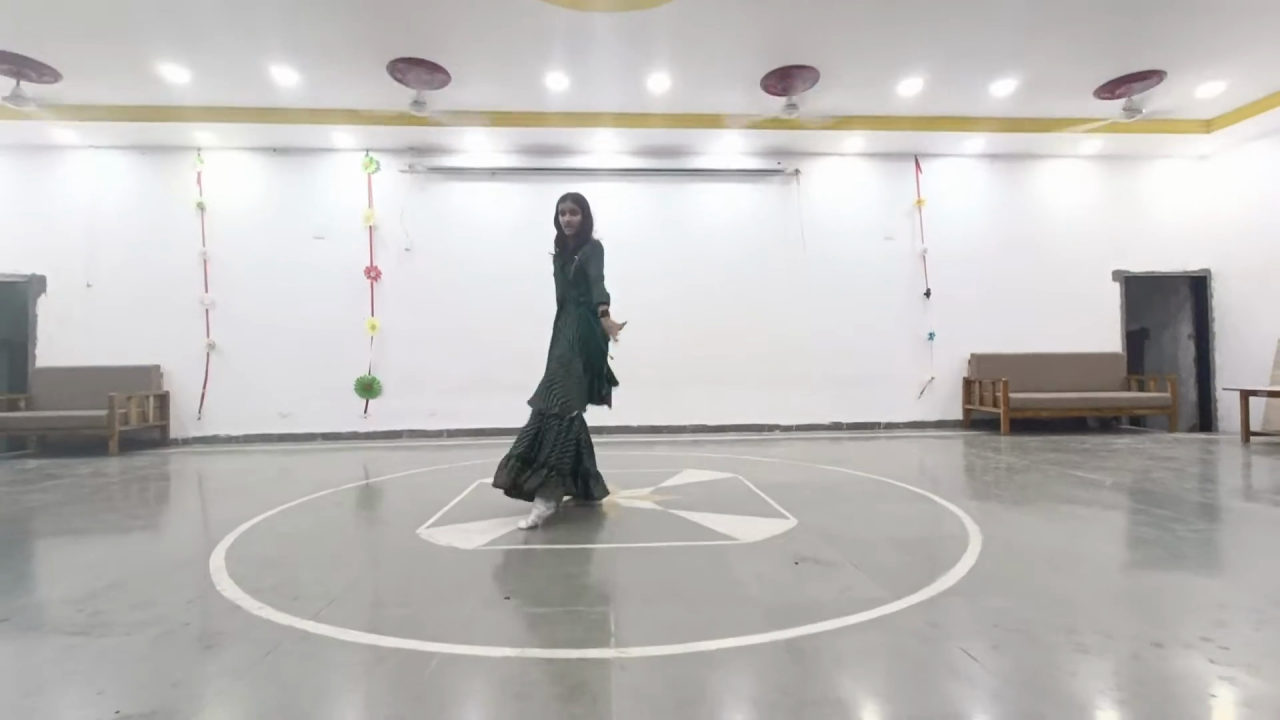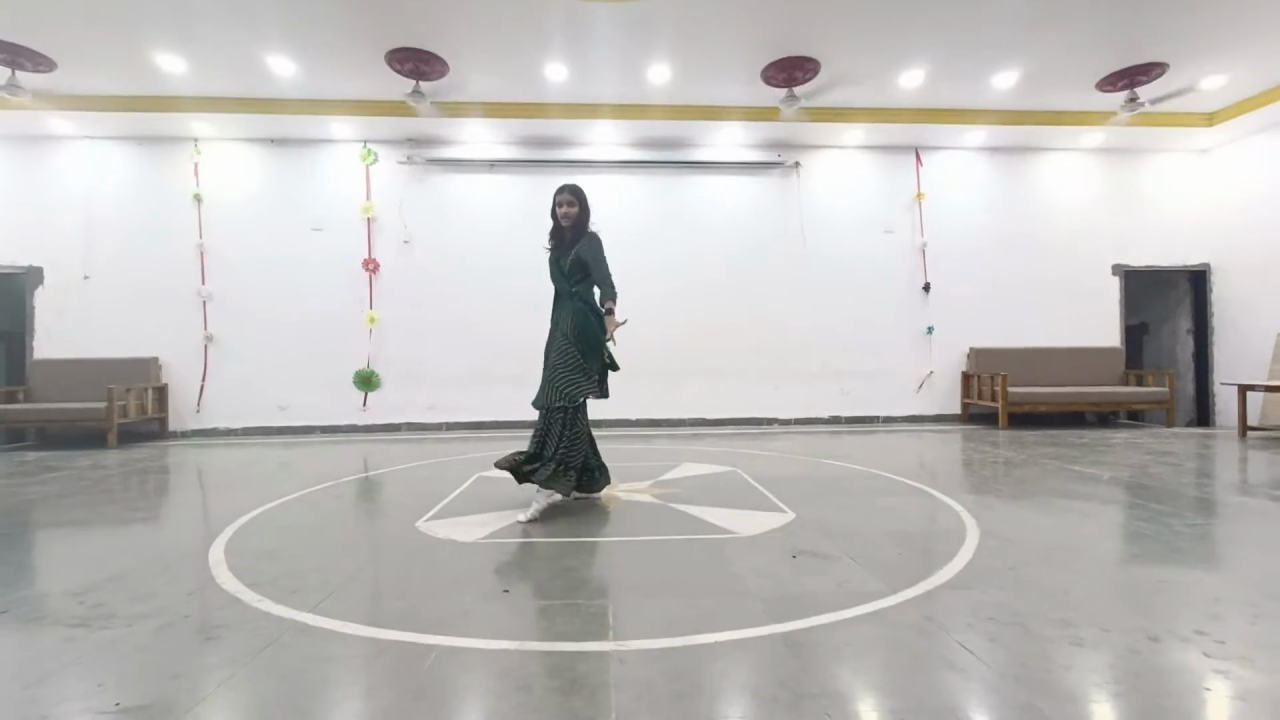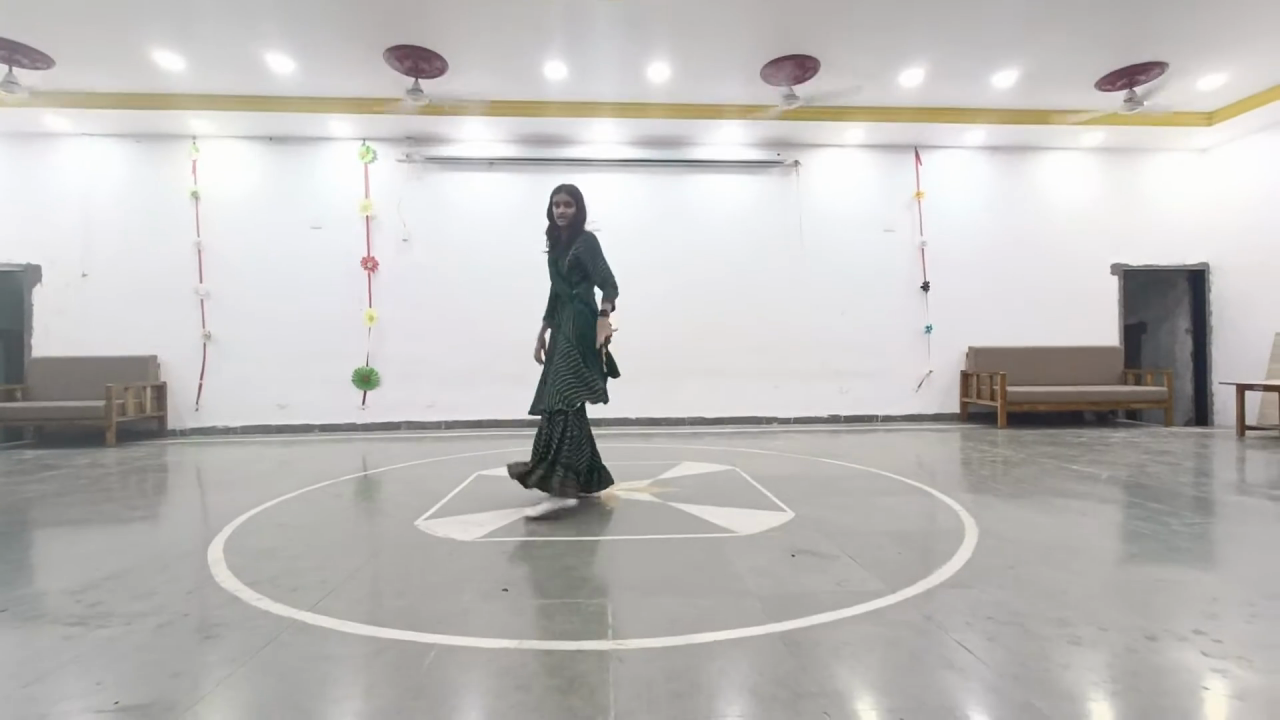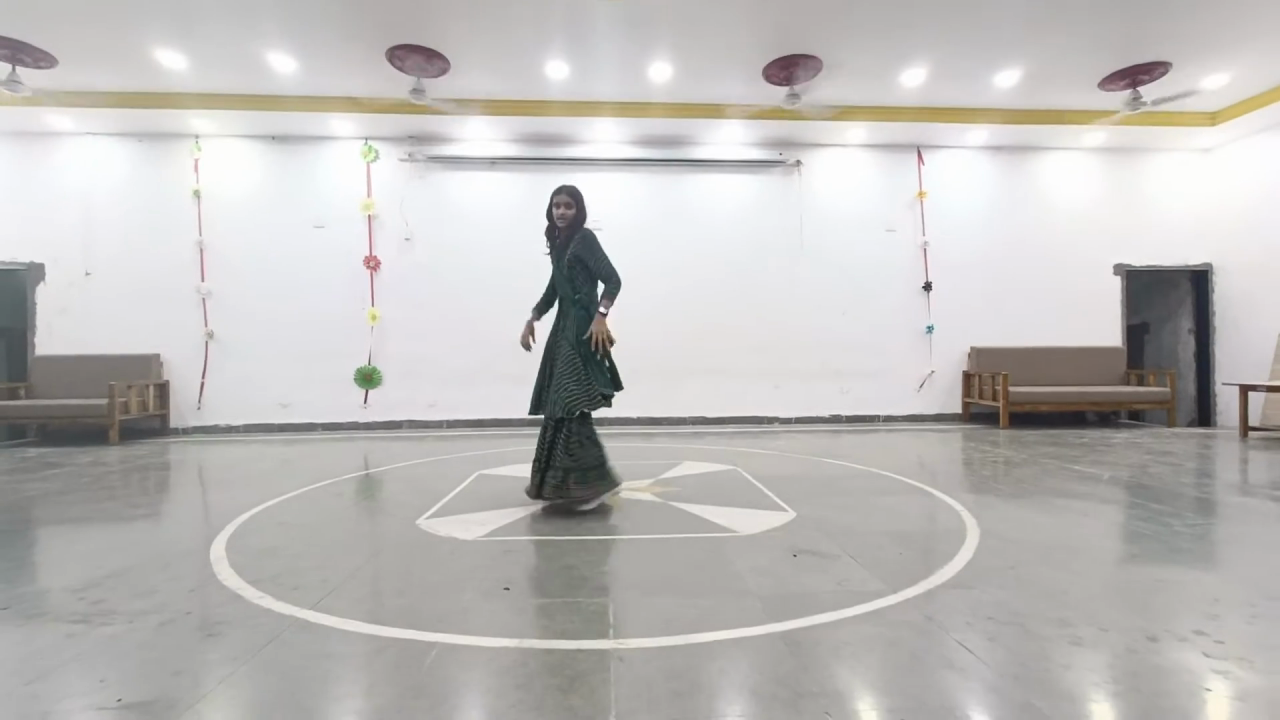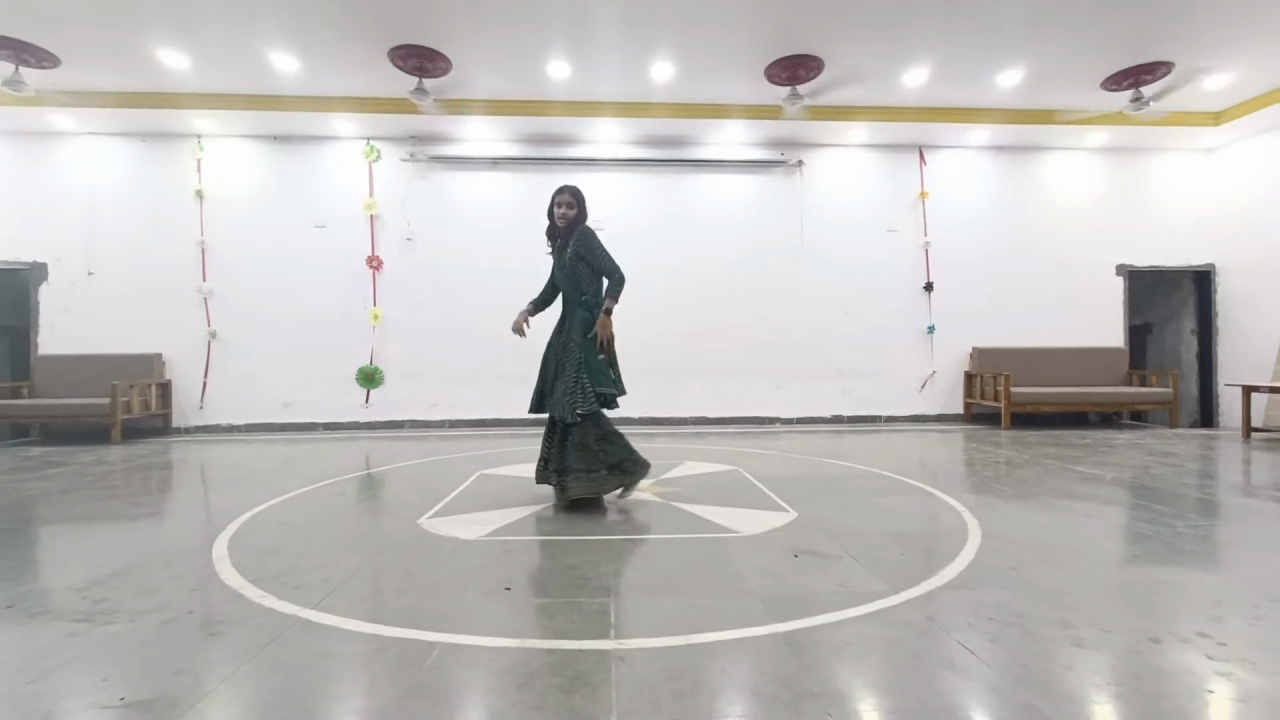
dt=0.1s
person 1, frame 1
left shoulder: (591, 248)
right shoulder: (562, 251)
left elbow: (597, 285)
left wrist: (606, 316)
left hip: (580, 334)
right hip: (565, 334)
left knee: (558, 407)
right knee: (565, 410)
left ankle: (546, 494)
right ankle: (584, 486)
person 1, frame 2
left shoulder: (589, 241)
right shoulder: (558, 244)
left elbow: (604, 278)
left wrist: (610, 314)
left hip: (577, 327)
right hip: (562, 326)
left knee: (562, 401)
right knee: (567, 403)
left ankle: (552, 484)
right ankle: (585, 479)
person 1, frame 3
left shoulder: (585, 240)
right shoulder: (556, 244)
left elbow: (608, 284)
left wrist: (605, 317)
right wrist: (542, 332)
left hip: (579, 329)
right hip: (560, 328)
left knee: (563, 402)
right knee: (560, 404)
left ankle: (561, 490)
right ankle: (583, 480)
person 1, frame 4
left shoulder: (584, 238)
right shoulder: (559, 244)
left elbow: (612, 279)
left wrist: (601, 315)
right wrist: (532, 320)
left hip: (582, 330)
right hip: (564, 329)
left knee: (569, 405)
right knee: (562, 405)
left ankle: (590, 485)
right ankle: (582, 482)
person 1, frame 5
left shoulder: (583, 236)
right shoulder: (559, 245)
left elbow: (616, 277)
right elbow: (552, 289)
left wrist: (605, 315)
right wrist: (527, 311)
left hip: (587, 328)
right hip: (567, 328)
left knee: (582, 404)
right knee: (560, 405)
left ankle: (624, 471)
right ankle: (572, 480)
